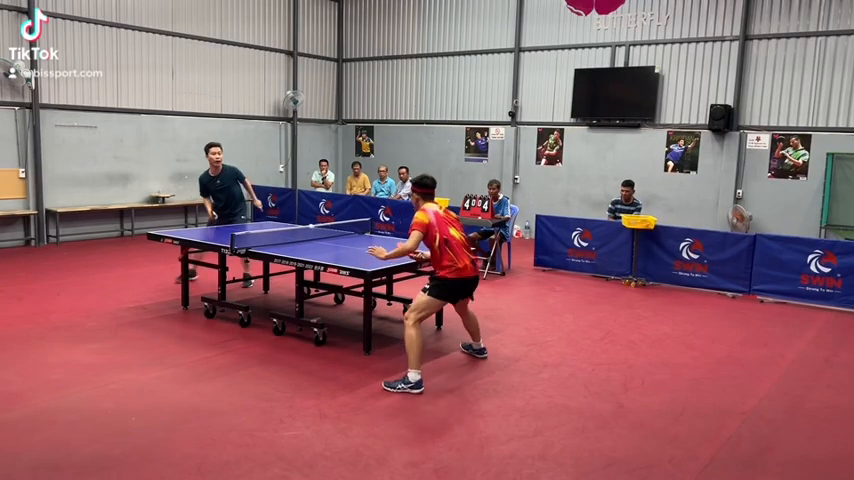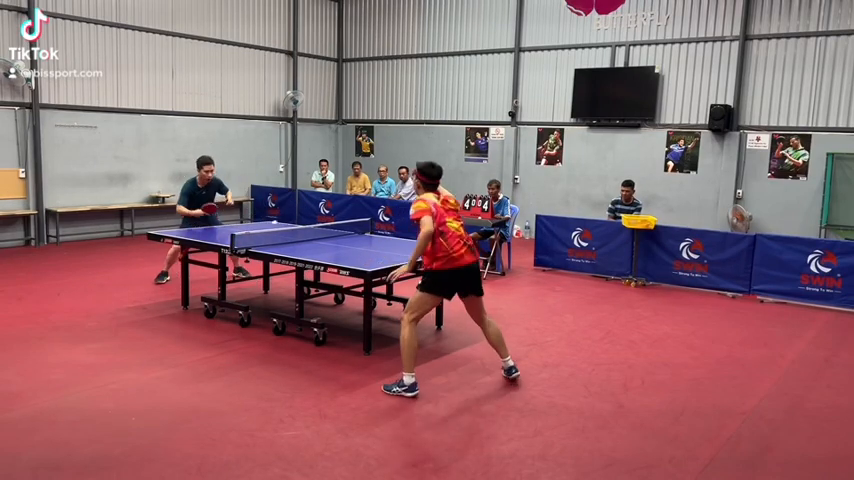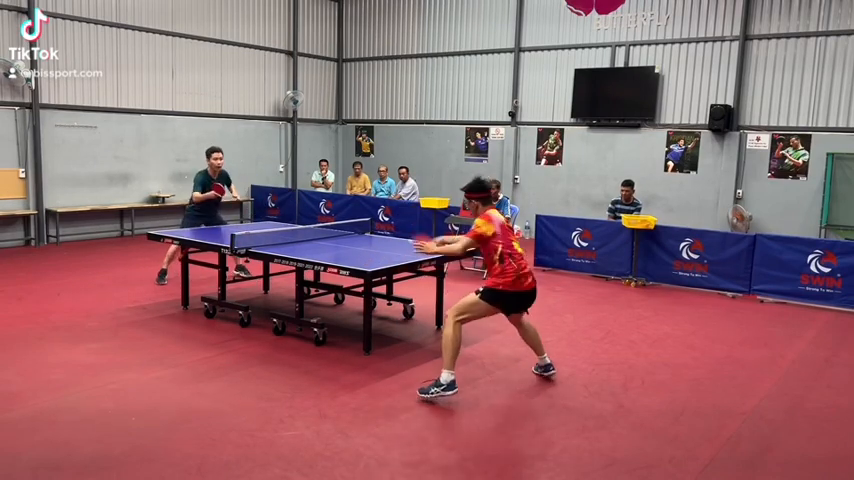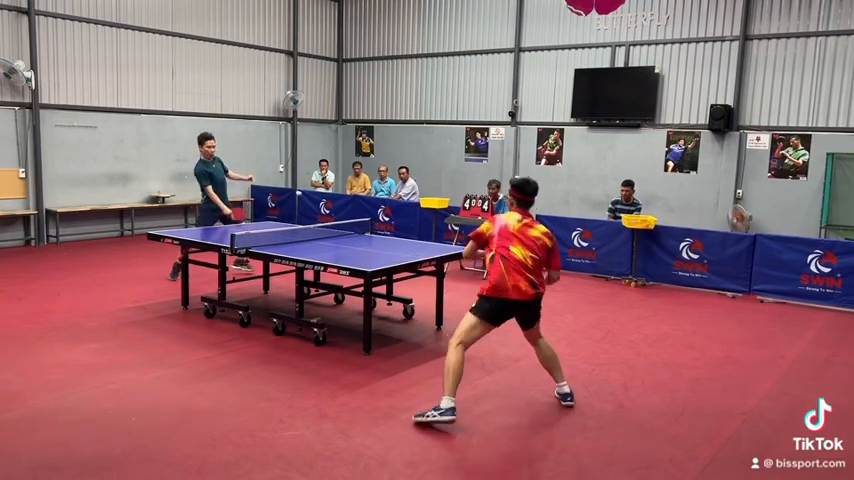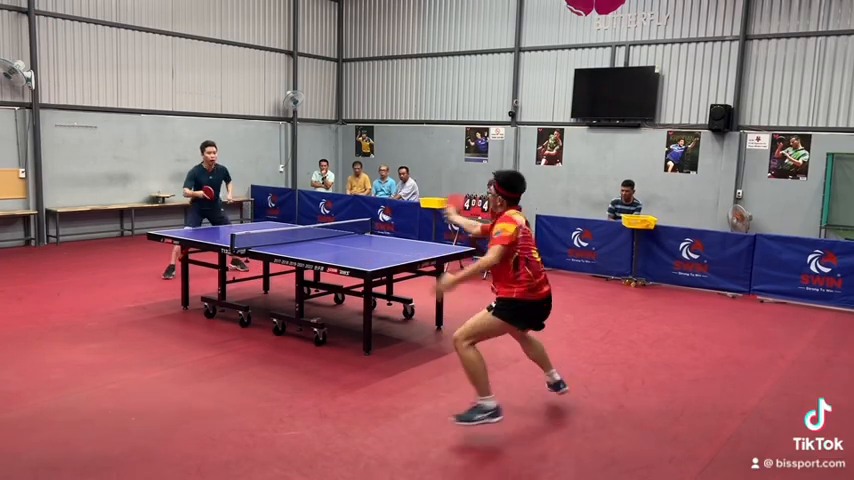
dt=0.5s
person 1, frame 1
left shoulder: (423, 214)
right shoulder: (448, 213)
left elbow: (411, 246)
left wrist: (386, 255)
right wrist: (428, 256)
left hip: (450, 276)
right hip: (470, 272)
left knee: (411, 318)
right knee: (463, 308)
left ankle: (413, 379)
right ankle: (478, 346)
person 1, frame 2
left shoulder: (421, 202)
right shoulder: (447, 198)
left elbow: (427, 230)
left wrist: (409, 266)
right wrist: (435, 185)
left hip: (443, 269)
right hip: (469, 264)
left knee: (408, 319)
right knee: (482, 319)
left ankle: (408, 382)
right ankle: (509, 365)
person 1, frame 3
left shoulder: (486, 219)
right shoulder: (500, 218)
left elbow: (460, 248)
right elbow: (466, 240)
left wrist: (435, 249)
right wrist: (440, 241)
left hip: (505, 285)
right hip: (526, 285)
left knee: (453, 317)
right knee: (518, 321)
left ankle: (446, 381)
right ankle: (544, 363)
person 1, frame 4
left shoulder: (497, 221)
right shoulder: (546, 234)
left elbow: (467, 253)
right elbow: (553, 277)
left wrist: (485, 251)
left hip: (498, 294)
right hip: (530, 296)
left knee: (457, 343)
right knee: (536, 339)
left ankle: (446, 407)
right ankle: (564, 390)
person 1, frame 5
left shoulder: (507, 221)
right shoulder: (514, 219)
left elbow: (492, 260)
right elbow: (479, 229)
left wrist: (454, 280)
right wrist: (455, 217)
left hip: (521, 298)
right hip: (539, 297)
left knee: (462, 340)
right knee: (521, 335)
left ankle: (488, 405)
right ankle: (554, 379)
person 2, frame 1
left shoulder: (232, 171)
right shoulder: (204, 178)
left elbow: (245, 181)
right elbow: (206, 197)
left wrist: (254, 198)
right wrist: (209, 209)
left hip: (237, 212)
right hip: (218, 214)
left ankle: (247, 275)
right ankle: (191, 271)
person 2, frame 2
left shoulder: (216, 182)
right shoulder: (188, 186)
left elbow: (226, 192)
right elbow: (178, 209)
left wrist: (229, 198)
right wrist: (194, 212)
left hip: (209, 217)
right hip: (191, 219)
right knee: (178, 246)
left ankle: (237, 268)
right ankle: (165, 272)
person 2, frame 3
left shoulder: (224, 174)
right shoulder: (200, 177)
left elbow: (230, 184)
right elbow: (196, 197)
left wrist: (234, 192)
right wrist: (208, 195)
left hip: (212, 213)
right hip: (194, 213)
left ankle: (239, 267)
right ankle: (163, 271)
person 2, frame 4
left shoulder: (217, 160)
right shoulder: (200, 168)
left elbow: (228, 175)
right elbow: (209, 191)
left wrist: (245, 178)
right wrist: (224, 208)
left hip: (224, 206)
right hip: (210, 209)
left ankle: (240, 261)
right ankle: (178, 265)
person 2, frame 5
left shoulder: (221, 169)
right shoulder: (194, 172)
left elbow: (229, 182)
right elbow: (186, 192)
left wrist: (229, 194)
right wrist: (197, 193)
left hip: (215, 209)
right hip: (197, 209)
left ankle: (235, 260)
right ankle: (172, 266)
